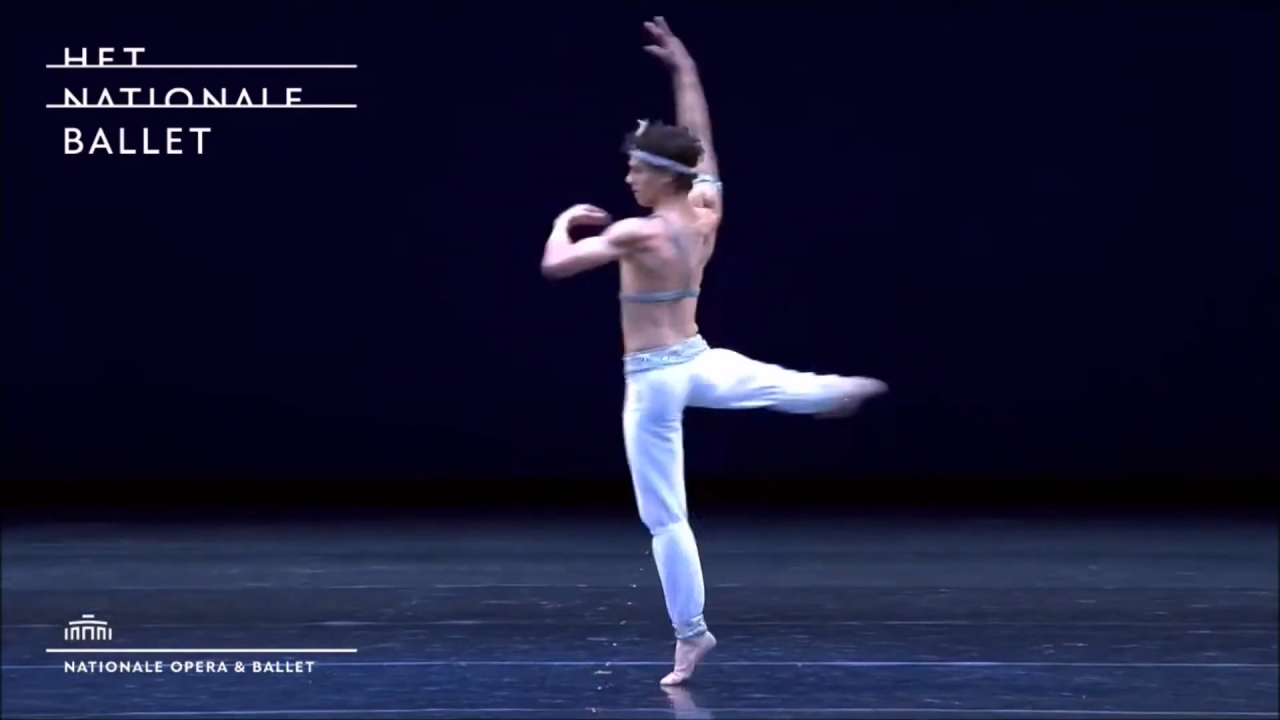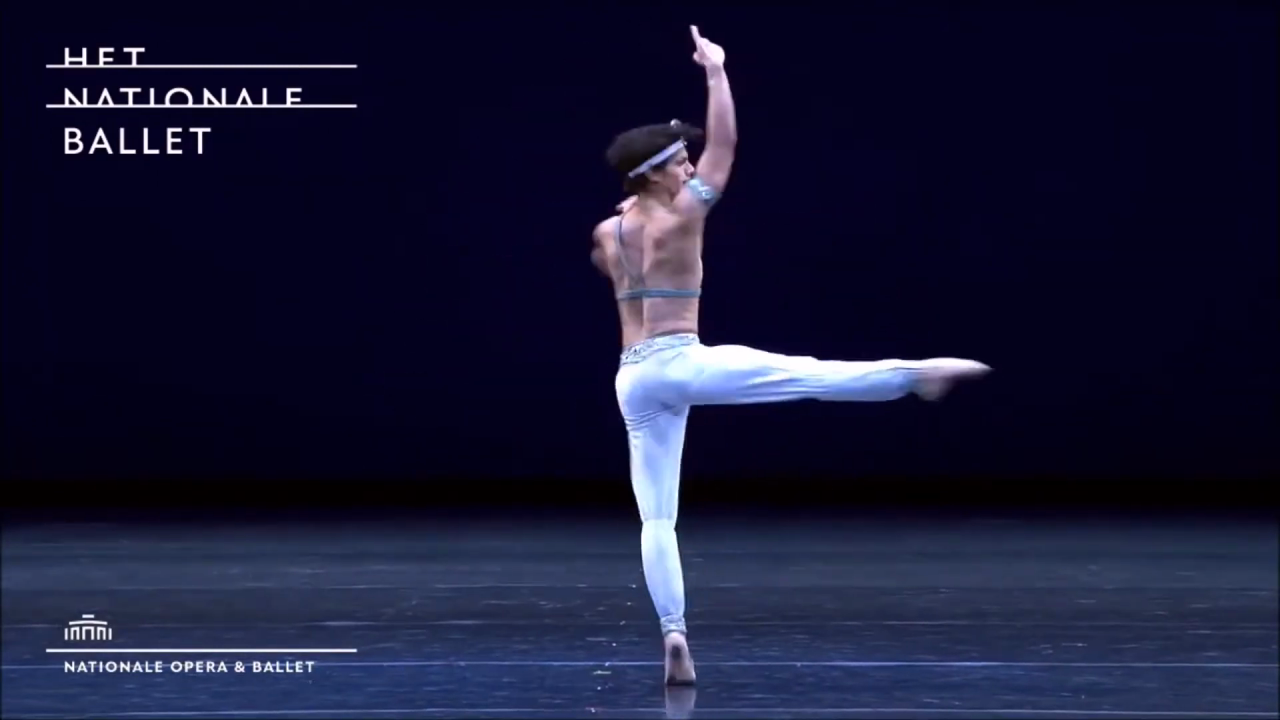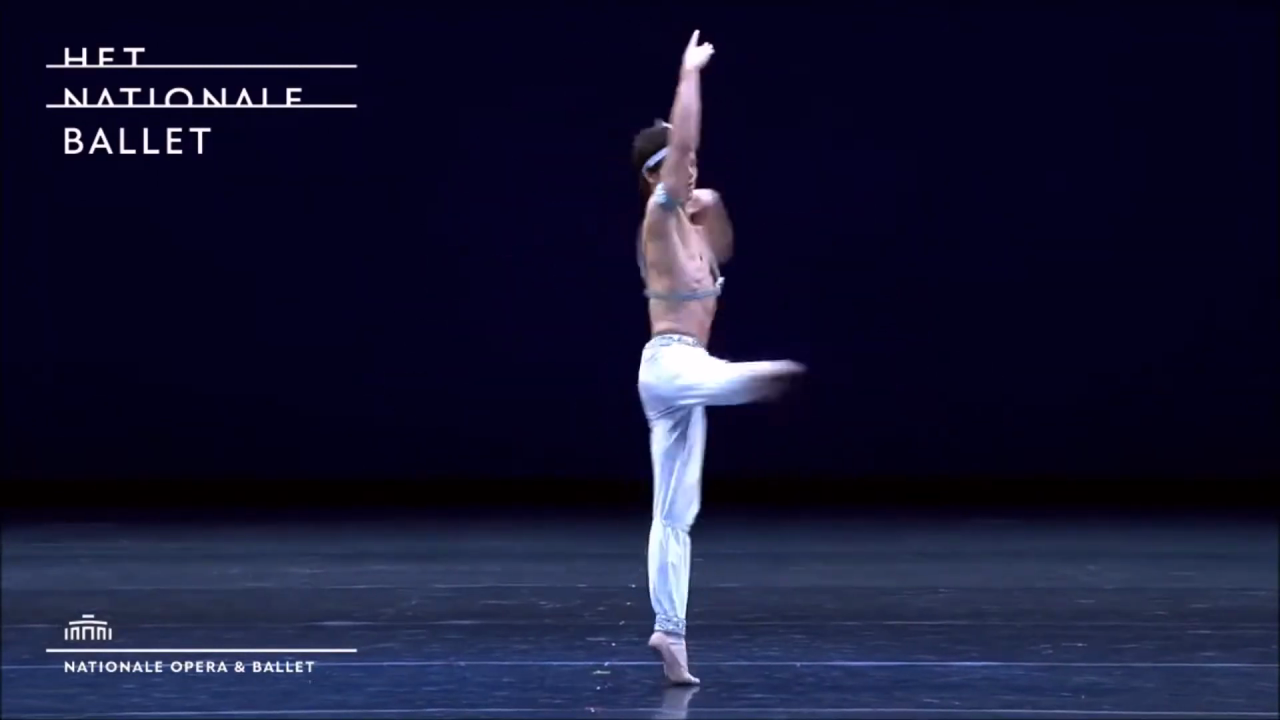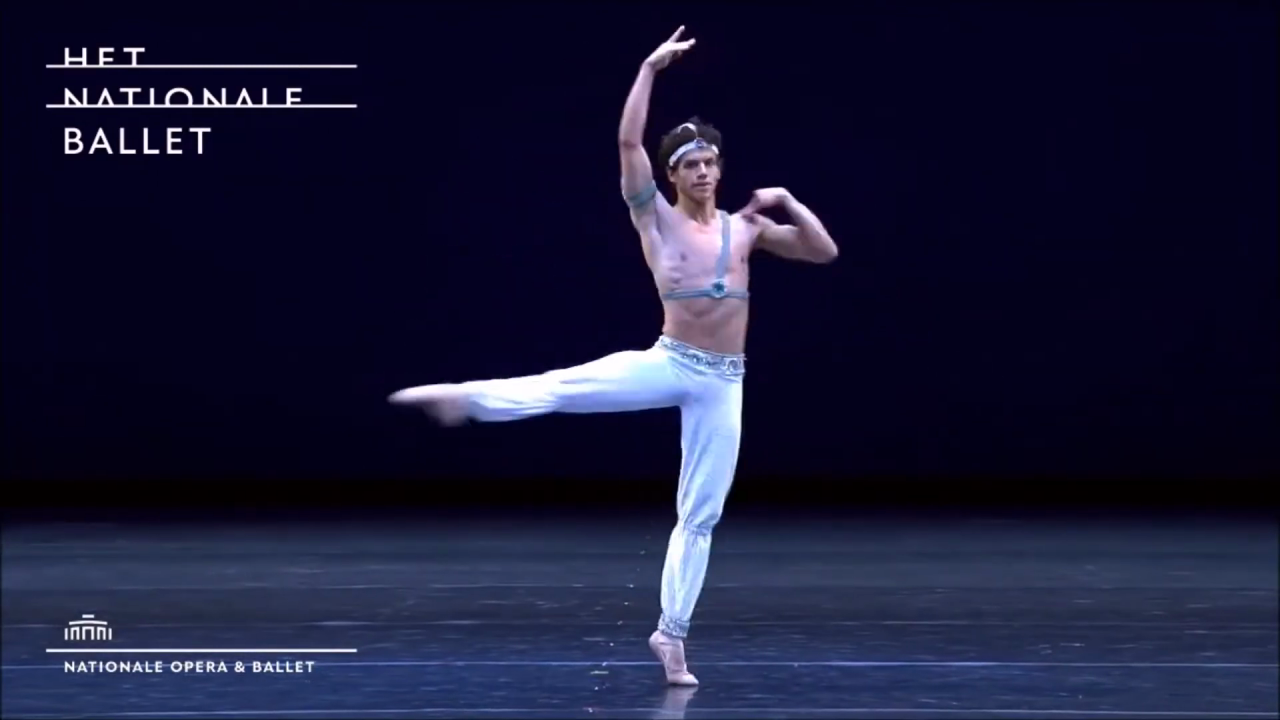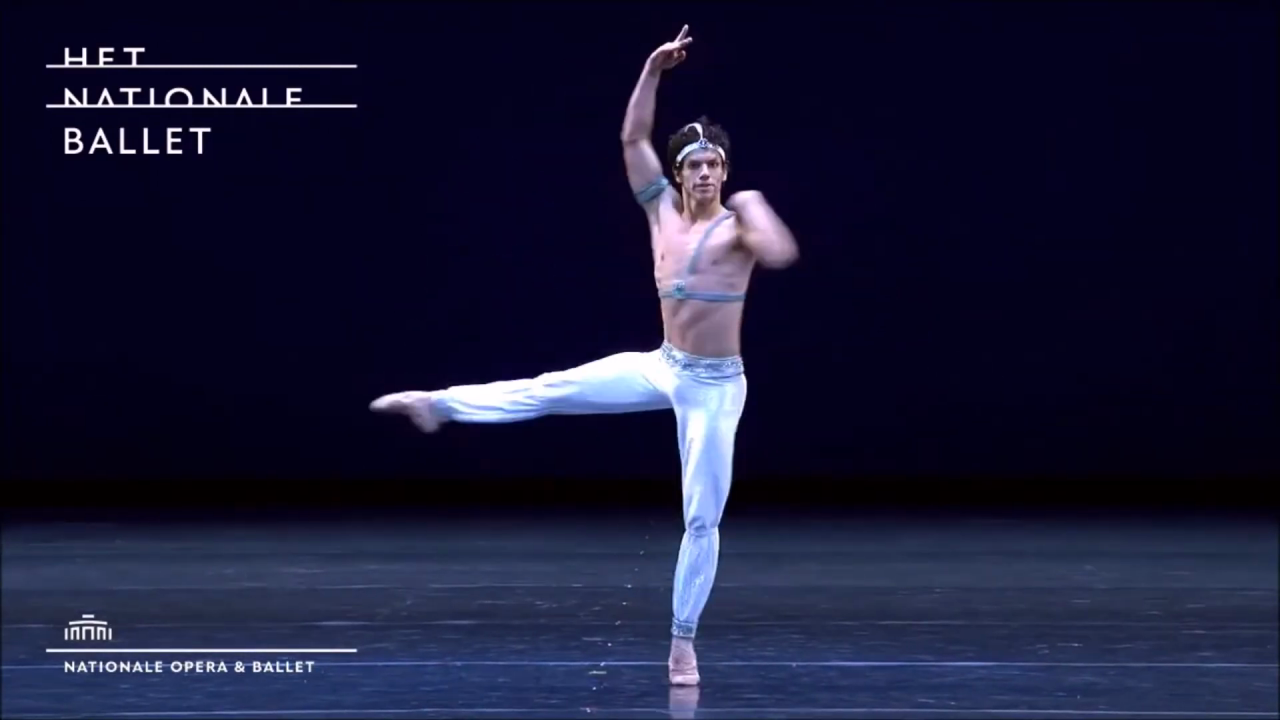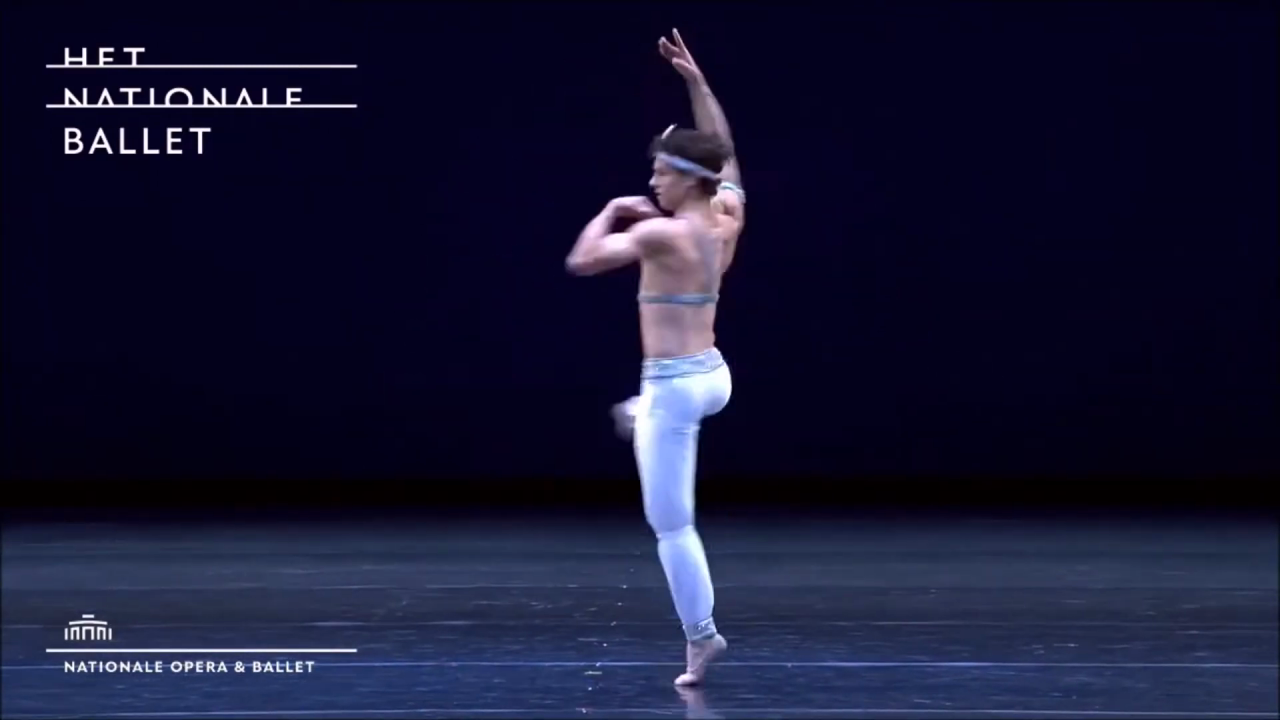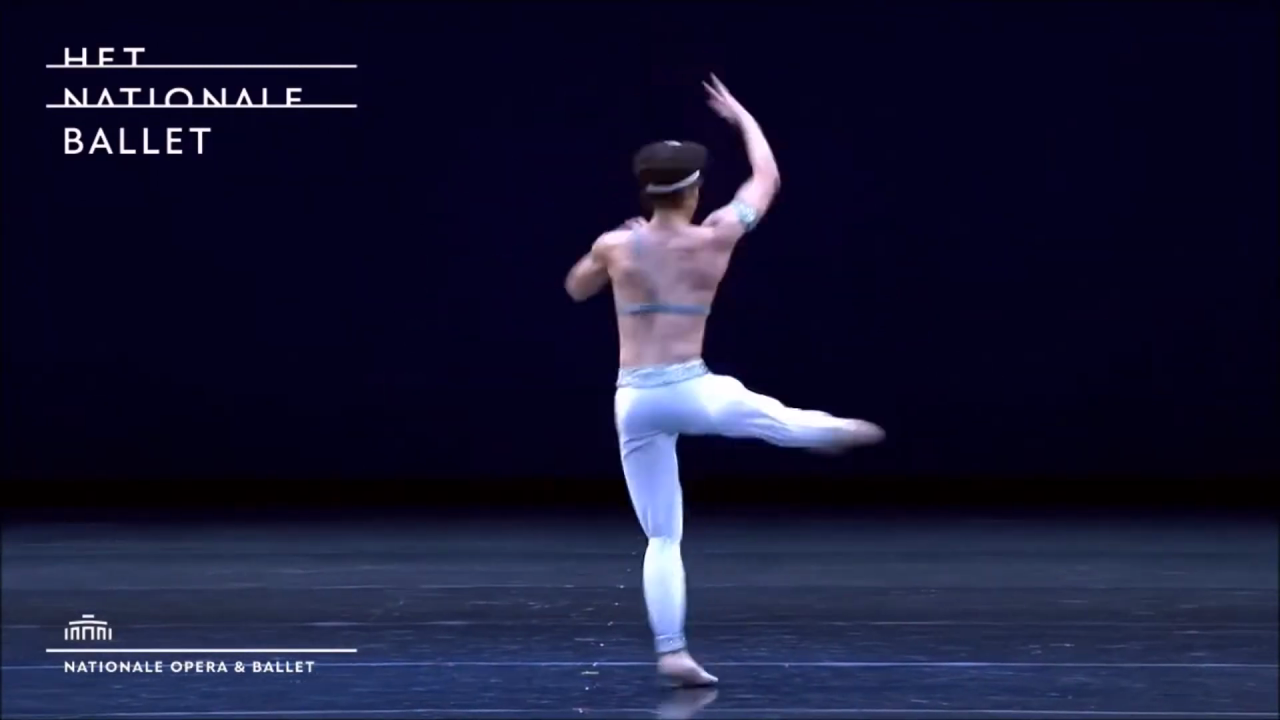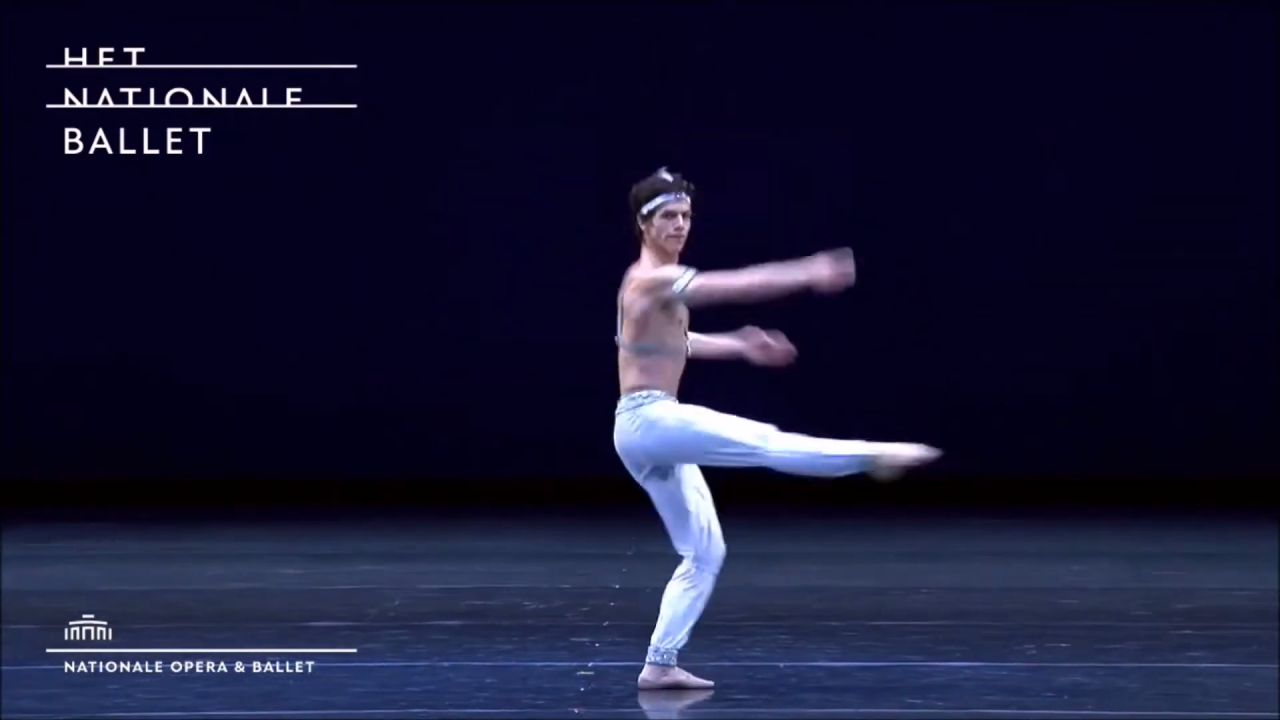
dt=0.1s
person 1, frame 1
left shoulder: (637, 232)
right shoulder: (705, 214)
left elbow: (555, 267)
right elbow: (703, 143)
left wrist: (562, 222)
right wrist: (684, 62)
left hip: (652, 385)
right hip: (699, 362)
left knee: (664, 520)
left ankle: (689, 637)
right ankle: (834, 389)
person 1, frame 2
left shoulder: (609, 232)
right shoulder: (680, 218)
right elbow: (723, 145)
right wrist: (716, 68)
left hip: (634, 380)
right hip: (688, 365)
left knee: (656, 519)
right knee: (821, 372)
left ankle: (673, 635)
right ankle: (925, 371)
person 1, frame 3
left shoulder: (684, 228)
right shoulder: (661, 219)
left elbow: (717, 254)
right elbow: (683, 141)
left wrist: (710, 205)
right wrist: (690, 70)
left hip: (675, 370)
right hip: (674, 367)
left knee: (673, 518)
left ankle: (671, 632)
person 1, frame 4
left shoulder: (749, 226)
right shoulder: (651, 218)
left elbow: (825, 252)
right elbow: (628, 141)
left wrist: (791, 205)
right wrist: (650, 66)
left hip: (720, 384)
right hip: (670, 365)
left knee: (700, 520)
right knee: (562, 387)
left ankle: (671, 635)
right ankle: (461, 399)
person 1, frame 5
left shoulder: (740, 224)
right shoulder: (663, 213)
left elbow: (782, 253)
right elbow: (632, 138)
left wrist: (752, 204)
right wrist: (652, 66)
left hip: (715, 387)
right hip: (663, 368)
left knee: (702, 521)
right knee: (544, 391)
left ankle: (683, 639)
right ankle: (436, 403)
person 1, frame 6
left shoulder: (664, 232)
right shoulder: (726, 217)
left elbow: (585, 260)
right elbow: (724, 150)
left wrist: (614, 212)
right wrist: (698, 79)
left hip: (674, 385)
right hip: (707, 375)
left knee: (671, 523)
left ankle: (700, 638)
person 1, frame 7
left shoulder: (615, 244)
right shoulder: (712, 236)
left elbow: (577, 288)
right elbow: (767, 176)
right wrist: (741, 115)
left hip: (634, 403)
right hip: (694, 392)
left knee: (662, 536)
right knee: (781, 419)
left ankle: (671, 651)
person 1, frame 8
left shoulder: (651, 284)
right shoulder: (647, 279)
right elbow: (722, 286)
left wrist: (739, 344)
right wrist: (811, 271)
left hip: (638, 434)
right hip: (654, 421)
left knee: (703, 555)
right knee: (776, 445)
left ankle: (660, 664)
right ankle: (873, 454)
